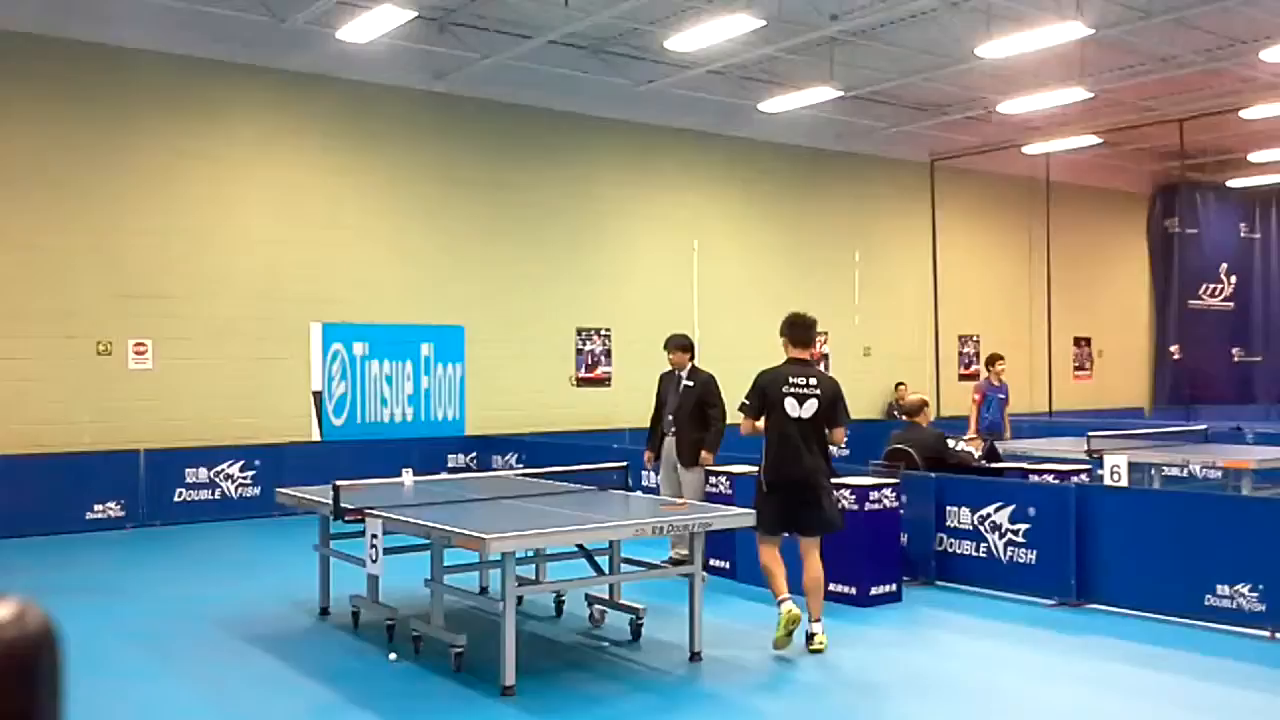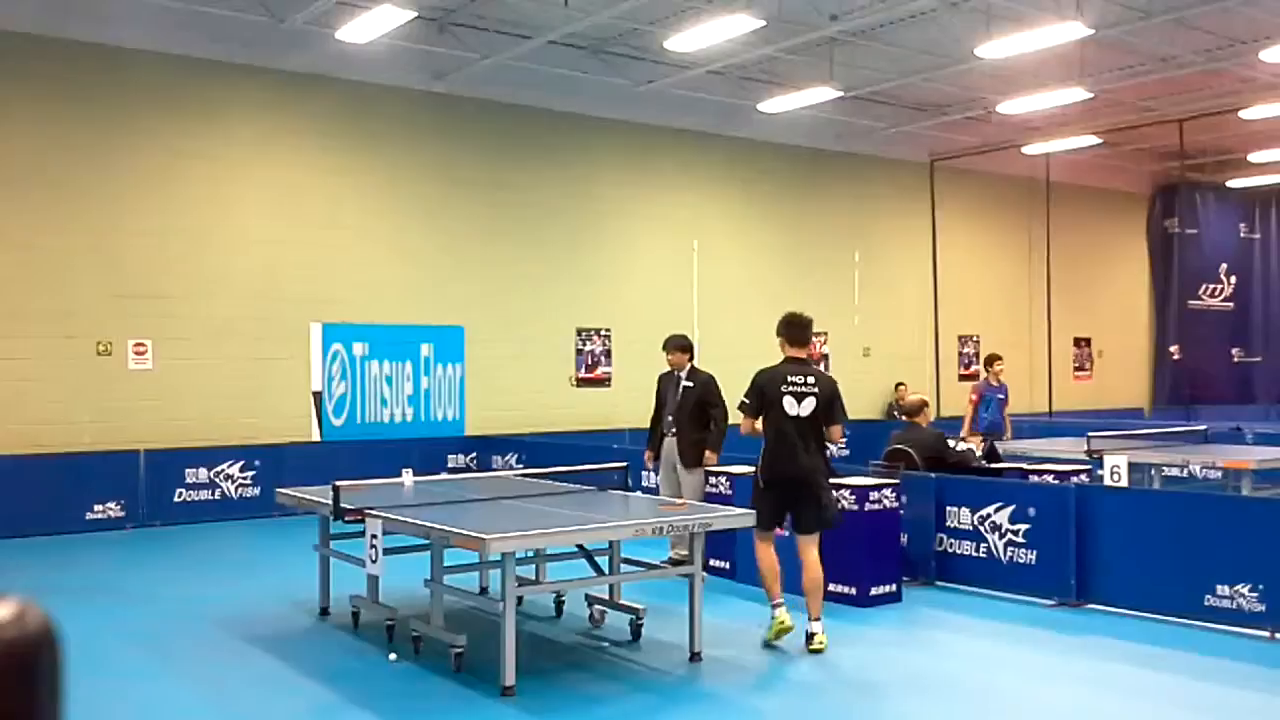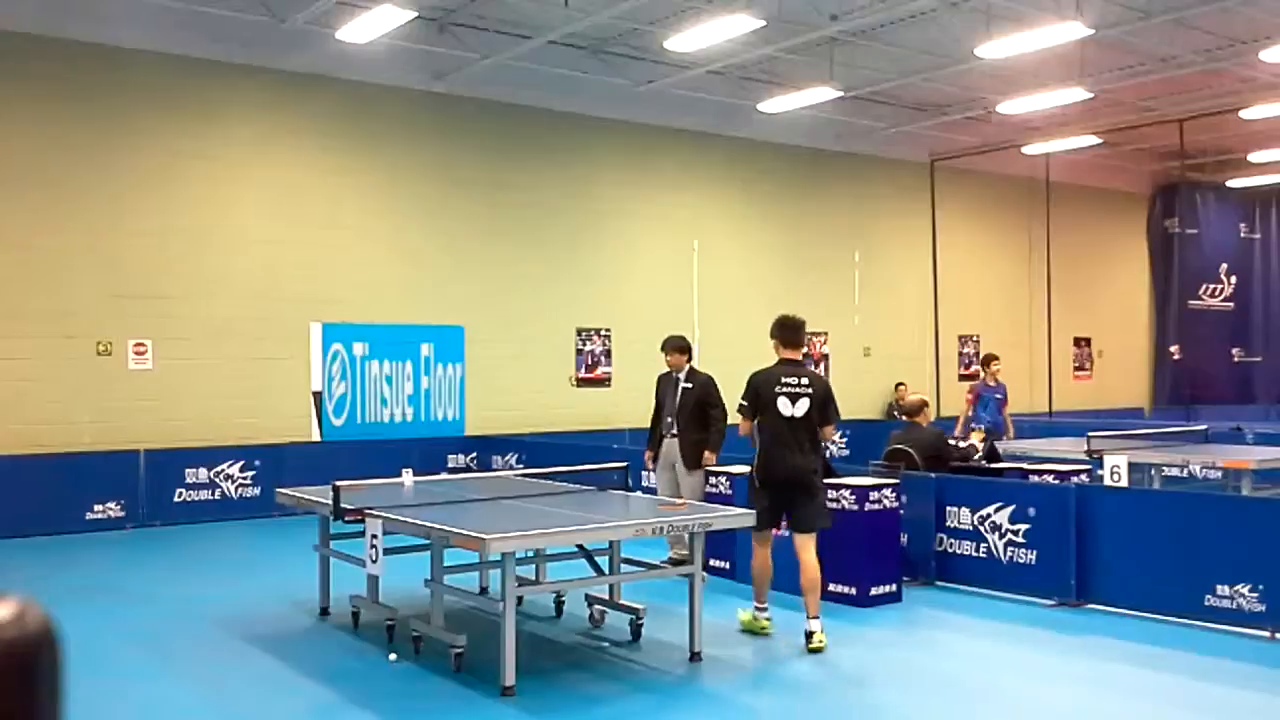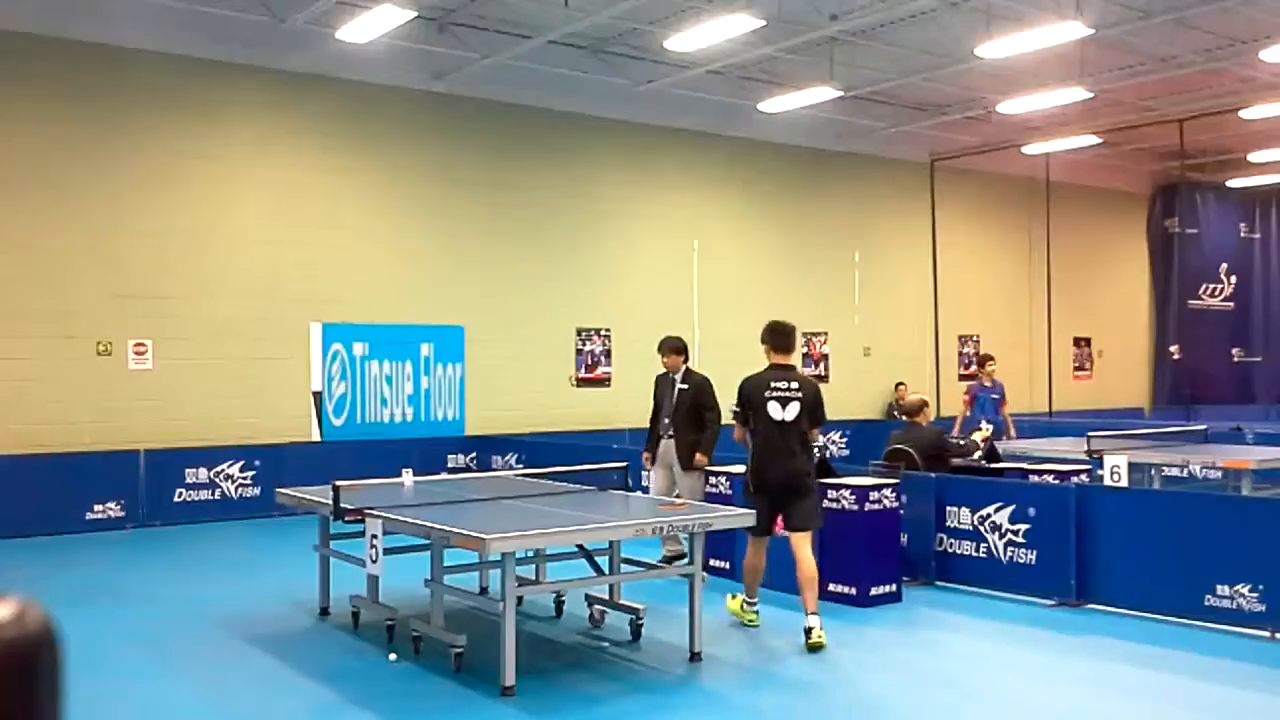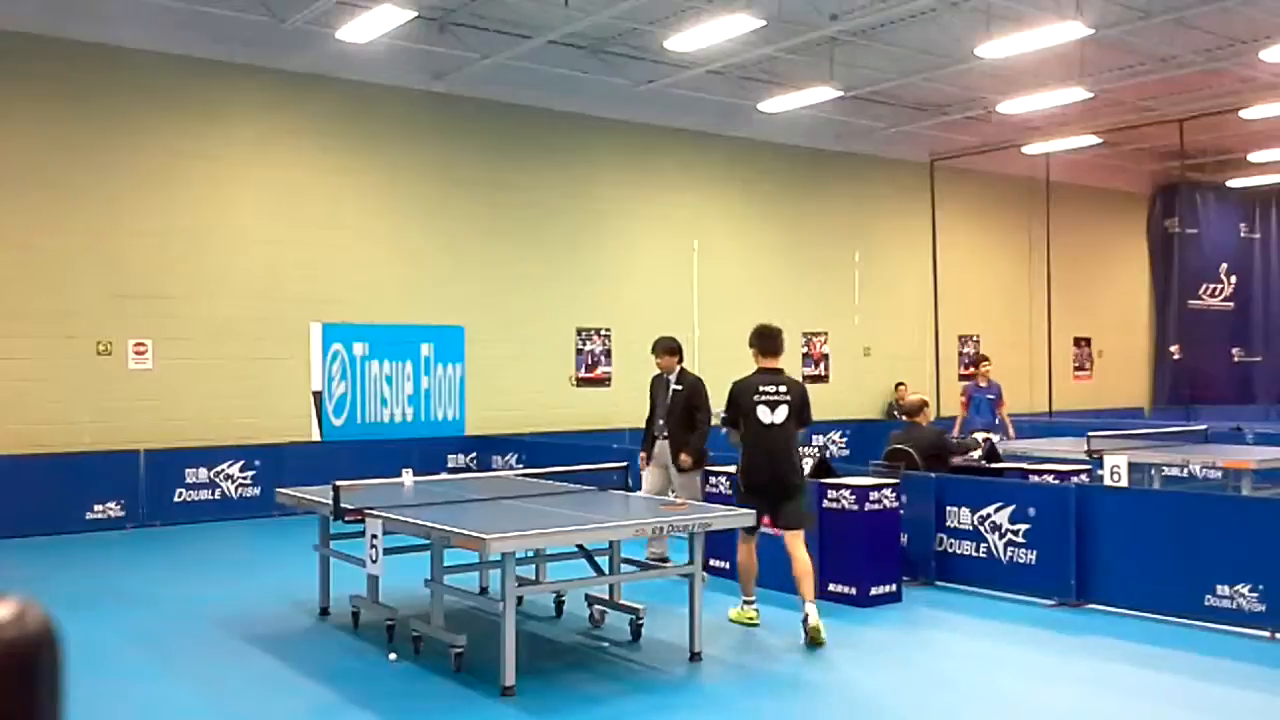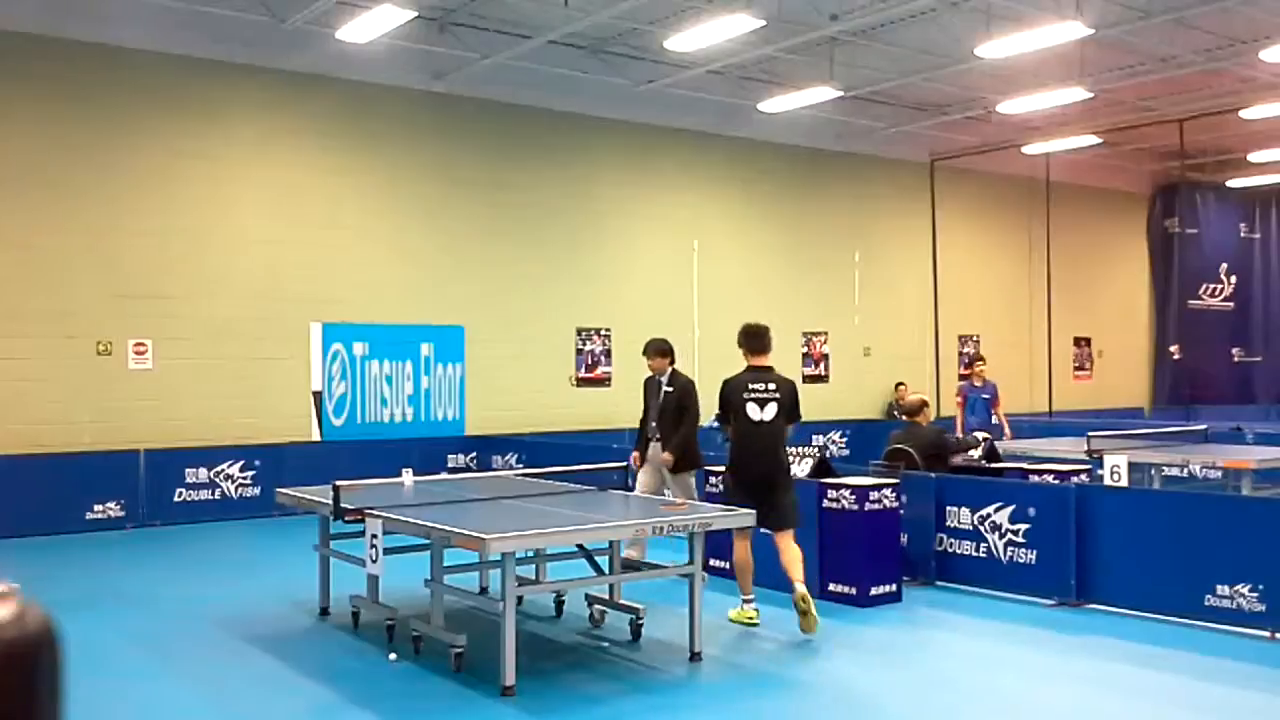
dt=0.1s
person 1, frame 1
left shoulder: (767, 379)
right shoulder: (829, 385)
left elbow: (746, 429)
right elbow: (838, 438)
left hip: (776, 476)
right hip: (814, 478)
left knee: (768, 544)
right knee: (811, 552)
left ankle: (786, 604)
right ankle: (816, 629)
person 1, frame 2
left shoulder: (765, 378)
right shoulder: (826, 383)
left elbow: (746, 428)
right elbow: (835, 435)
left hip: (774, 474)
right hip: (812, 476)
left knee: (764, 540)
right knee: (809, 550)
left ankle: (779, 611)
right ankle: (815, 629)
person 1, frame 3
left shoulder: (760, 380)
right shoulder: (819, 383)
left elbow: (744, 430)
right elbow: (828, 434)
left hip: (769, 474)
right hip: (807, 475)
left knee: (762, 542)
right knee: (807, 550)
left ankle: (760, 613)
right ankle: (814, 627)
person 1, frame 4
left shoulder: (751, 385)
right shoulder: (810, 387)
left elbow: (739, 435)
right elbow: (814, 435)
left hip: (763, 476)
right hip: (800, 477)
left knee: (757, 544)
right knee: (803, 549)
left ankle: (749, 605)
right ankle: (813, 623)
person 1, frame 5
left shoulder: (740, 388)
right shoulder: (797, 389)
left elbow: (733, 435)
right elbow: (797, 435)
left hip: (753, 477)
right hip: (789, 477)
left knee: (746, 540)
right knee: (796, 544)
left ankle: (748, 606)
right ankle: (810, 611)
person 1, frame 6
left shoulder: (731, 386)
right shoulder: (787, 386)
left elbow: (727, 430)
right elbow: (787, 431)
left hip: (742, 474)
right hip: (777, 473)
left knee: (742, 538)
right knee: (785, 538)
left ankle: (748, 606)
right ankle: (800, 588)
person 2, frame 1
left shoulder: (704, 380)
right shoulder: (665, 379)
left elbow: (718, 417)
left wrist: (709, 448)
right wrist: (651, 447)
left hip: (691, 450)
right hip: (666, 446)
right ankle: (679, 553)
person 2, frame 2
left shoulder: (704, 380)
right shoulder: (664, 379)
left elbow: (720, 416)
left wrist: (713, 448)
right wrist: (651, 446)
left hip: (691, 450)
right hip: (666, 447)
right ankle: (679, 553)
person 2, frame 3
left shoulder: (703, 382)
right shoulder: (663, 380)
left elbow: (719, 417)
left wrist: (712, 449)
right wrist: (651, 447)
left hip: (691, 451)
right hip: (665, 447)
right ankle: (680, 552)
person 2, frame 4
left shoulder: (699, 382)
right shoulder: (660, 381)
left elbow: (713, 419)
left wrist: (704, 450)
right wrist: (649, 448)
left hip: (687, 451)
right hip: (662, 448)
right ankle: (673, 549)
person 2, frame 5
left shoulder: (693, 383)
right shoulder: (656, 381)
left elbow: (703, 421)
left wrist: (690, 451)
right wrist: (645, 447)
left hip: (682, 452)
right hip: (658, 450)
right ankle: (656, 552)
person 2, frame 6
left shoulder: (684, 384)
right shoulder: (649, 383)
left elbow: (690, 422)
left wrist: (672, 451)
right wrist: (639, 448)
left hip: (674, 454)
right hip: (651, 450)
right ankle: (632, 556)
